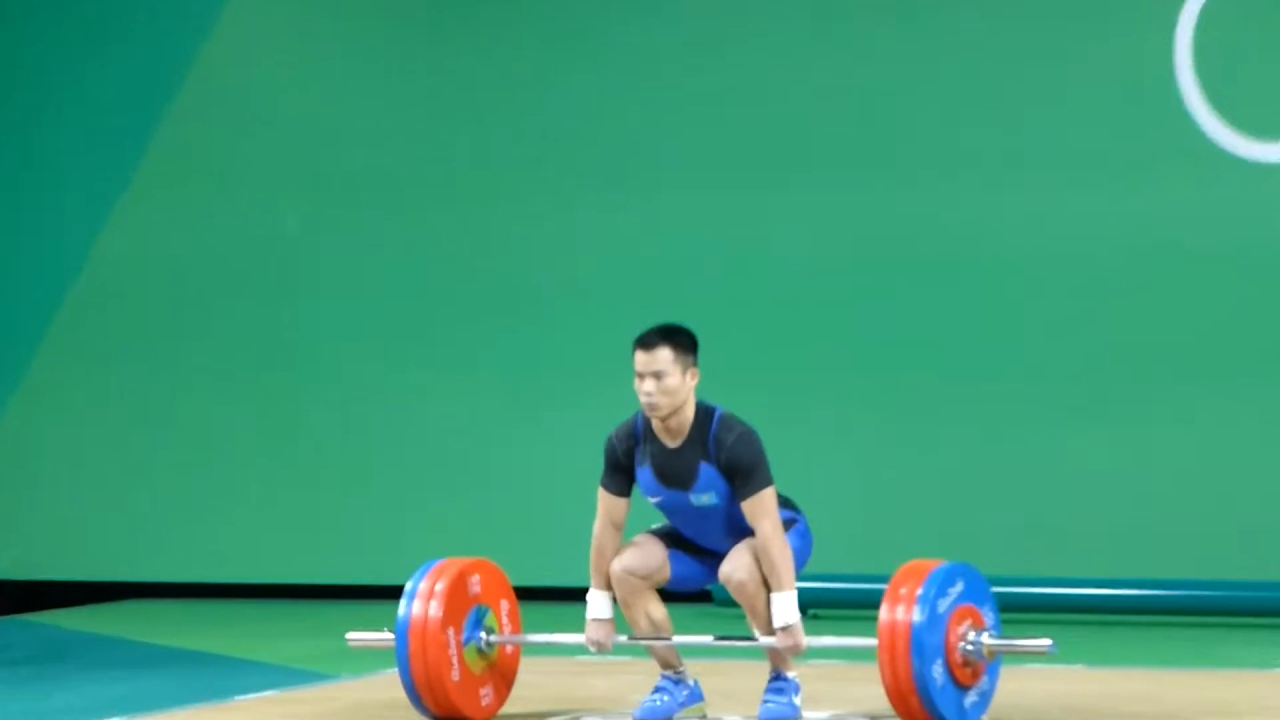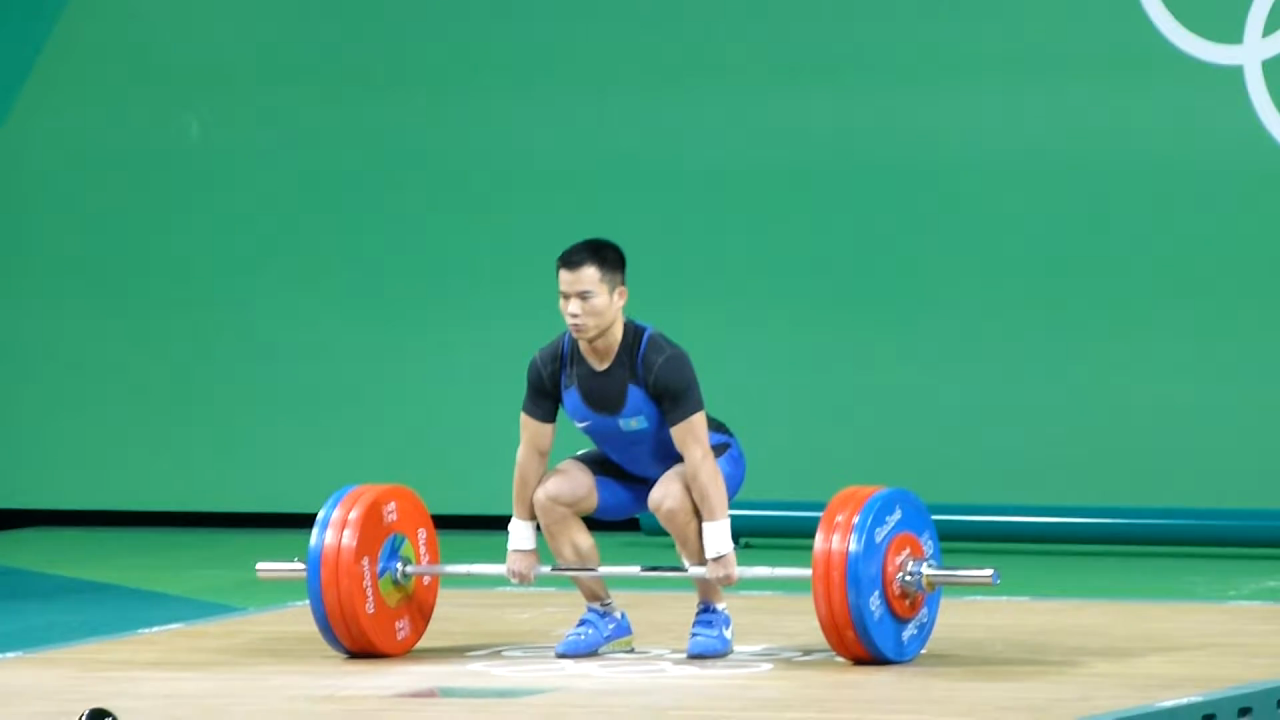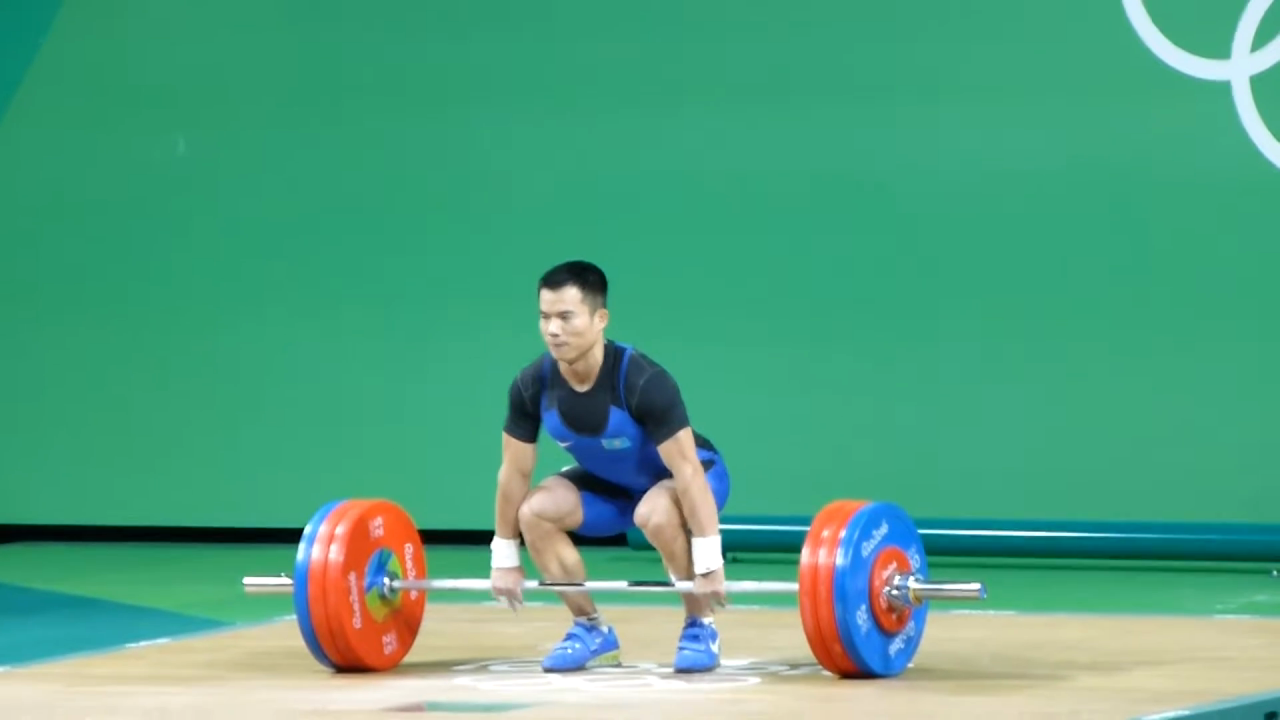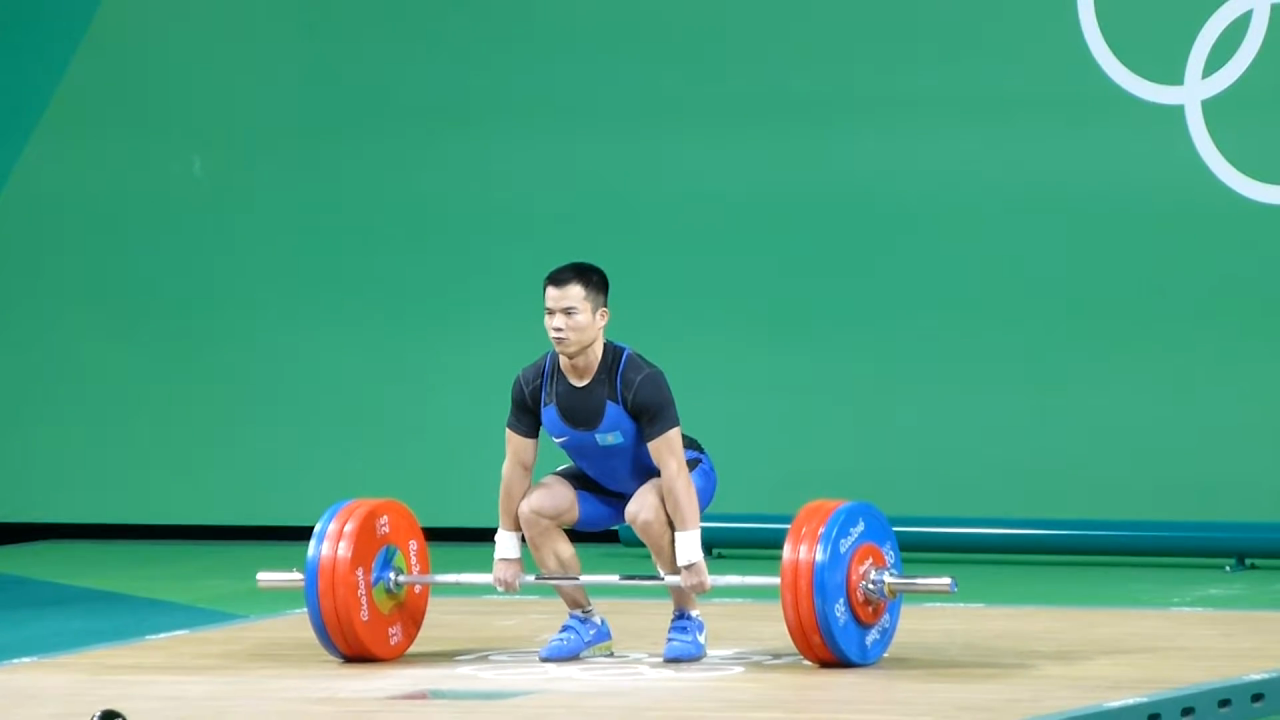
dt=1s
person 1, frame 1
left shoulder: (731, 438)
right shoulder: (626, 442)
left elbow: (767, 527)
right elbow: (608, 524)
left wrist: (787, 615)
right wrist: (599, 610)
left hip: (777, 532)
right hip: (699, 539)
left knee: (739, 571)
right knee: (626, 567)
left ankle: (783, 679)
right ankle: (678, 680)
person 1, frame 2
left shoulder: (660, 360)
right shoulder: (550, 364)
left elbow: (697, 455)
right elbow: (532, 451)
left wrist: (719, 545)
right wrist: (521, 539)
left hip: (710, 455)
right hip: (627, 464)
left knee: (669, 498)
right knee: (550, 495)
left ankle: (713, 613)
right ankle: (605, 614)
person 1, frame 3
left shoulder: (642, 380)
right shoulder: (531, 384)
left elbow: (687, 471)
right elbow: (514, 472)
left wrist: (710, 563)
right wrist: (504, 558)
left hip: (694, 471)
right hip: (610, 480)
left knee: (656, 514)
right knee: (535, 511)
left ankle: (700, 628)
right ankle: (592, 629)
person 1, frame 4
left shoulder: (638, 378)
right shoulder: (533, 382)
left elbow: (673, 468)
right elbow: (517, 465)
left wrist: (691, 554)
right wrist: (507, 549)
left hip: (681, 471)
right hip: (603, 480)
left knee: (645, 512)
right knee: (533, 508)
left ankle: (687, 620)
right ankle: (586, 621)
